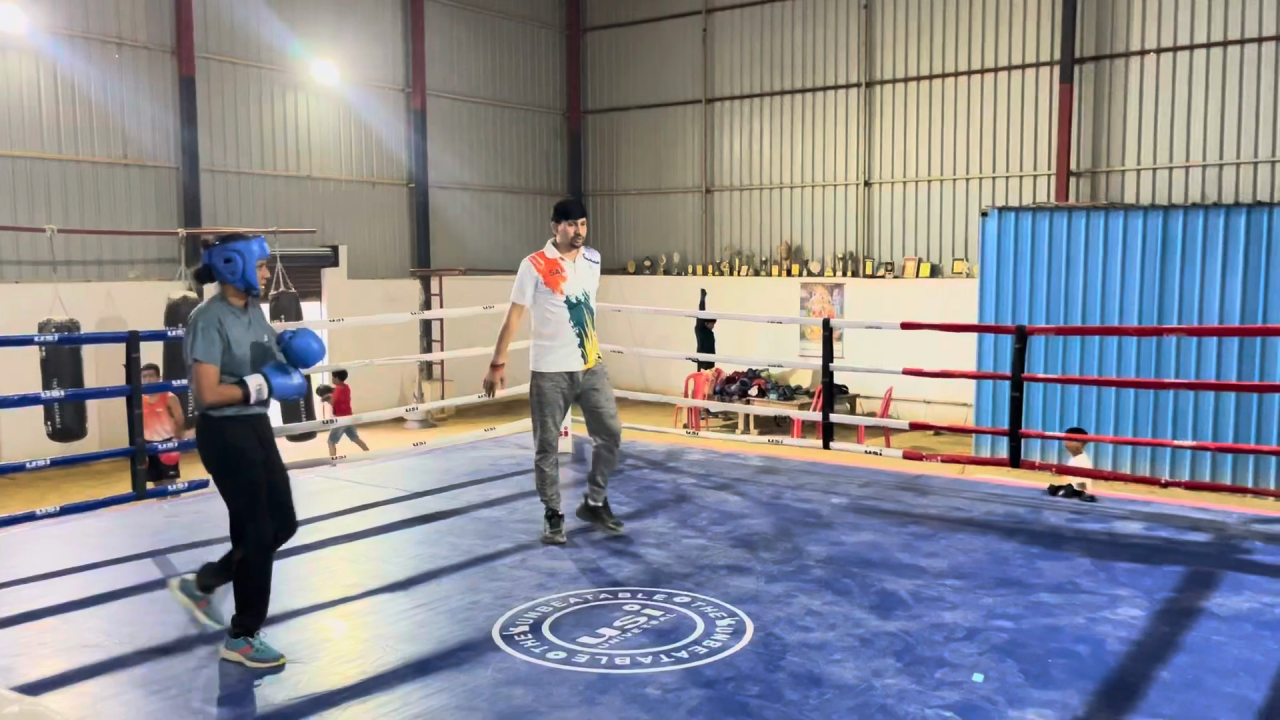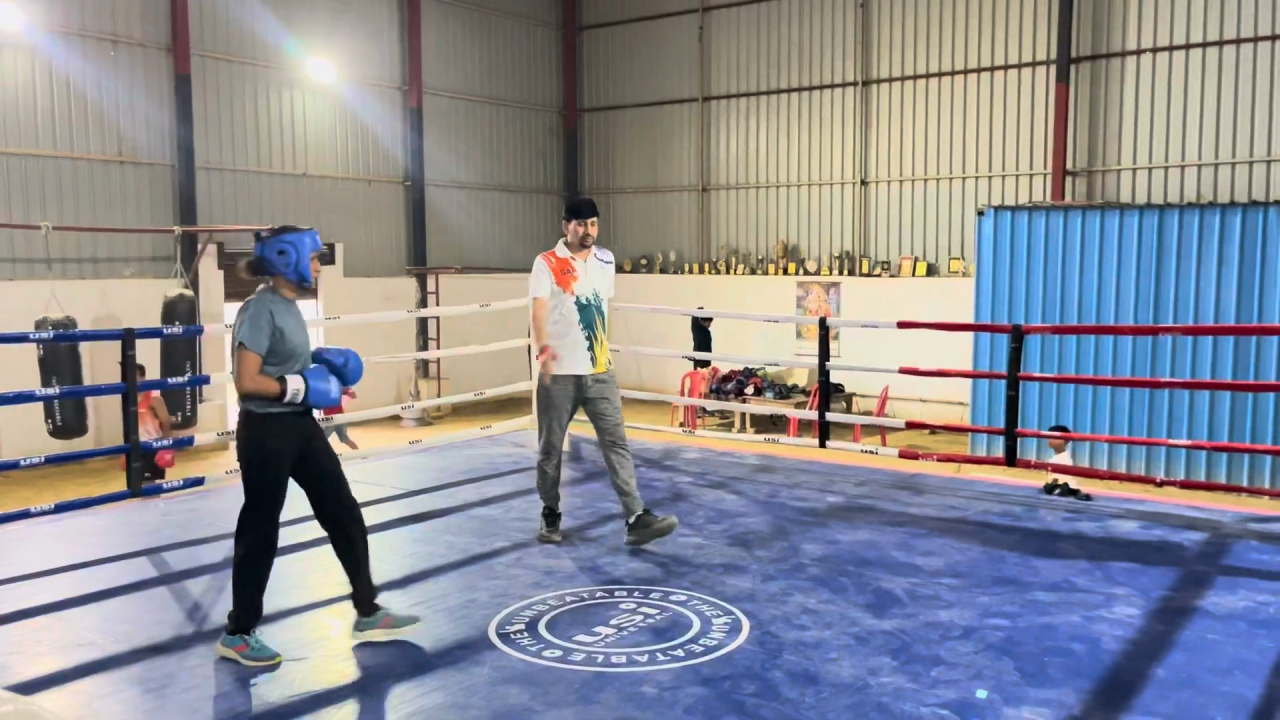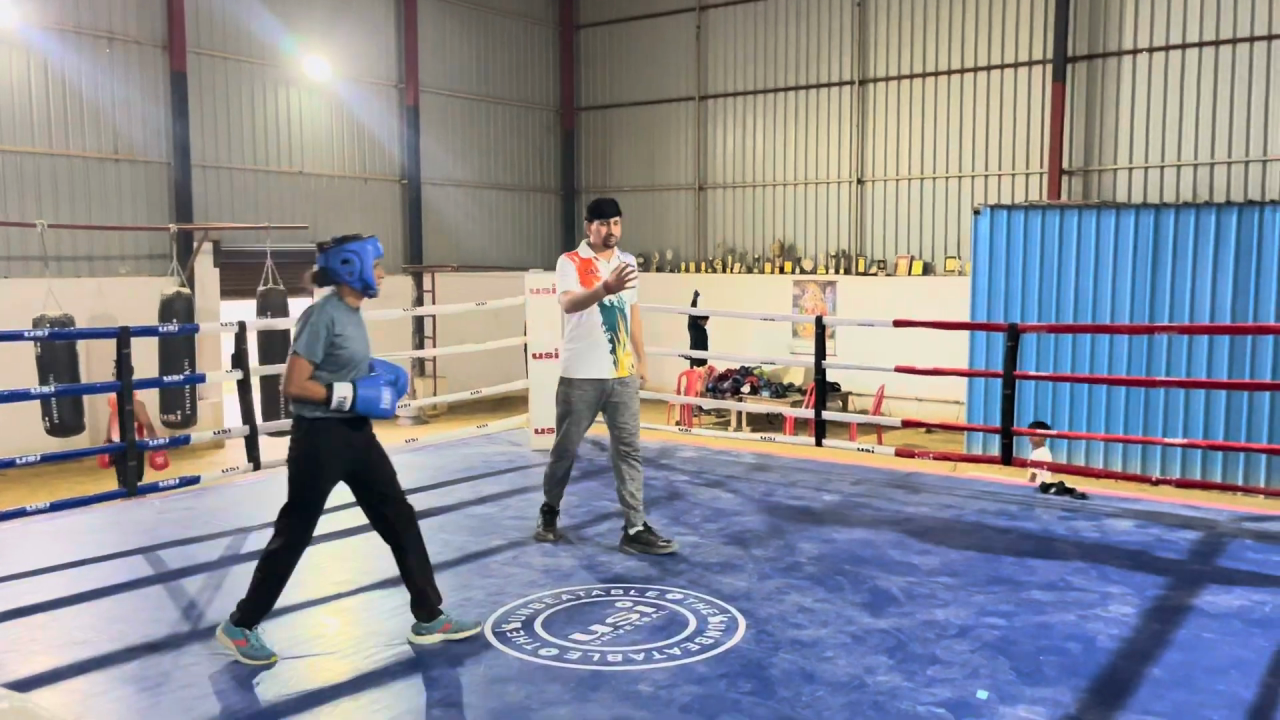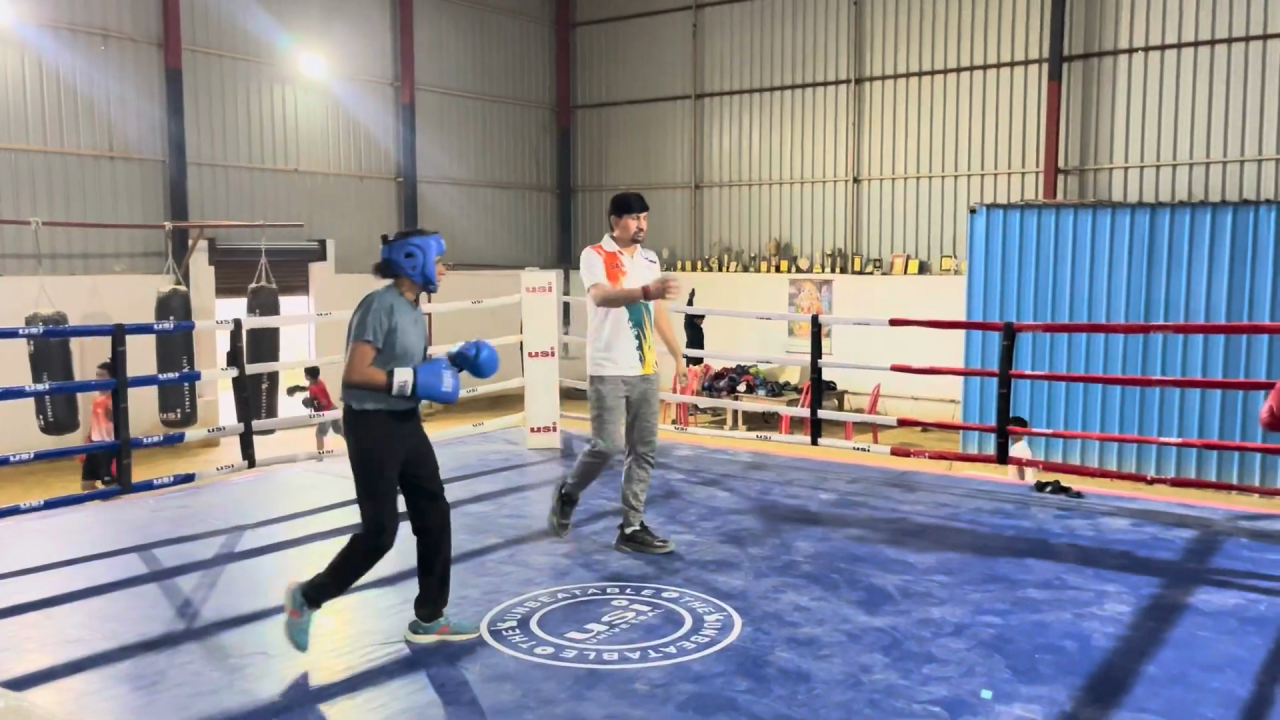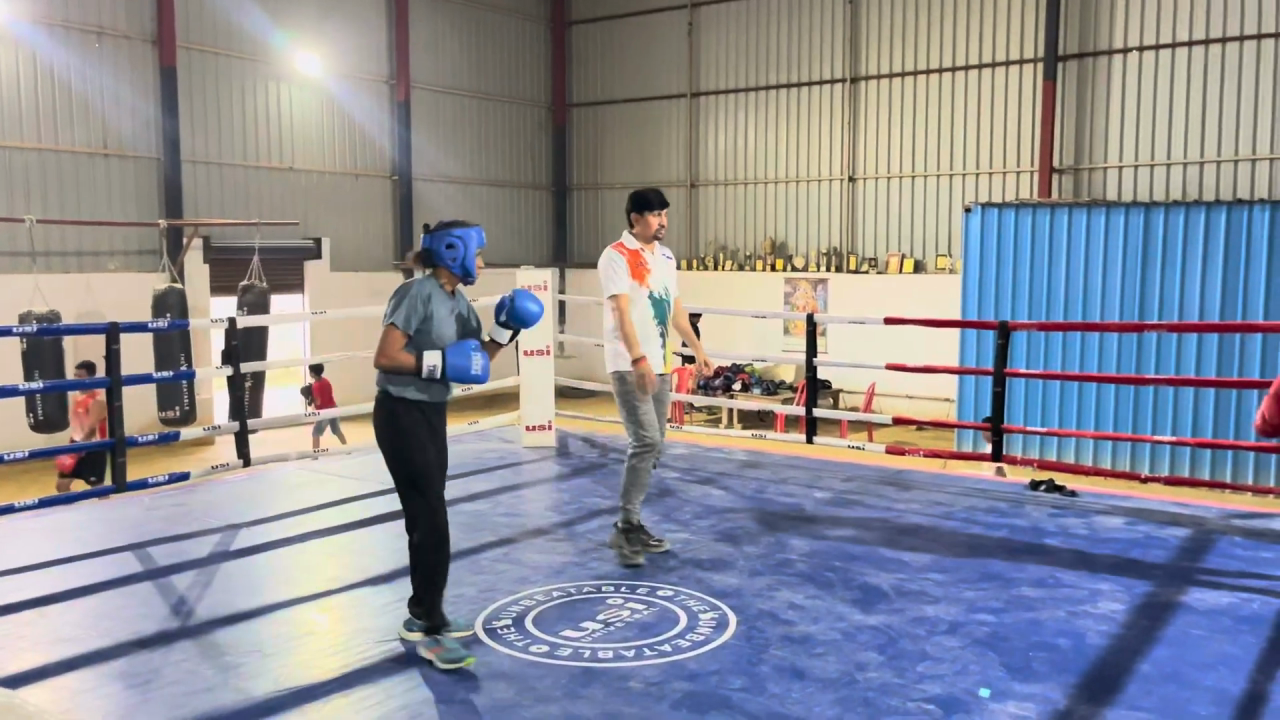
dt=0.2s
person 1, frame 1
left shoulder: (253, 312)
right shoulder: (208, 319)
left elbow: (276, 359)
right elbow: (207, 394)
left wrist: (292, 351)
right wrist: (263, 386)
left hip: (255, 428)
right hip: (224, 434)
left knee: (281, 523)
right knee: (257, 530)
left ankle: (201, 583)
right ankle: (241, 637)
person 1, frame 2
left shoulder: (289, 306)
right shoulder: (258, 310)
right elbow: (246, 382)
left wrist: (326, 364)
right wrist: (300, 387)
left hip: (300, 426)
right hip: (267, 431)
left knee: (345, 514)
right knee: (259, 530)
left ankle: (367, 612)
right ankle: (237, 634)
person 1, frame 3
left shoulder: (352, 315)
right shoulder: (322, 316)
right elbow: (294, 385)
left wrist: (373, 377)
right wrist: (352, 396)
left hip: (354, 434)
right hip: (318, 437)
left knee: (399, 519)
right knee: (295, 533)
left ankle: (428, 618)
right ankle: (240, 625)
person 1, frame 4
left shoulder: (414, 309)
right shoulder: (380, 305)
right elbow: (356, 374)
left wrist: (454, 364)
right wrist: (414, 381)
left hip: (405, 424)
right hip: (371, 427)
left knee: (433, 517)
right knee: (380, 530)
left ankle: (429, 617)
right ankle: (307, 596)
person 1, frame 5
left shoulder: (458, 302)
right shoulder: (415, 294)
left elbow: (477, 358)
right elbow: (385, 357)
left wrist: (506, 327)
right wrist: (441, 362)
left hip: (432, 414)
right hip: (400, 415)
left knee: (428, 516)
right knee: (429, 520)
left ankle: (422, 616)
right ankle: (432, 629)
person 2, frame 1
left shoulder: (593, 260)
right shoulder: (534, 265)
right elbow: (514, 316)
right wrist: (497, 363)
left hip: (590, 365)
right hip: (549, 369)
left knee: (610, 431)
right knee: (547, 445)
left ankle: (595, 502)
right ankle: (553, 514)
person 2, frame 2
left shoulder: (606, 261)
right shoulder: (546, 263)
right elbow: (539, 310)
right wrist: (544, 349)
left hip: (599, 370)
right hip: (559, 372)
left knee: (615, 441)
right knee: (551, 447)
left ankle: (637, 519)
right ankle: (551, 515)
person 2, frame 3
left shoulder: (628, 263)
right shoulder: (570, 263)
right elbow: (570, 304)
left wrist: (641, 359)
right wrist: (606, 288)
left hip: (622, 374)
right hip: (580, 375)
left knee: (629, 450)
right knee: (566, 448)
left ankle: (634, 529)
right ankle: (550, 510)
person 2, frame 4
left shoulder: (650, 260)
right shoulder: (594, 256)
right elbow: (601, 297)
left wrist: (678, 355)
right wrist: (643, 292)
left hip: (646, 371)
right hip: (607, 371)
left knee: (644, 450)
right knee: (607, 446)
left ankle: (632, 527)
right ankle: (567, 494)
person 2, frame 5
left shoulder: (665, 257)
right shoulder: (615, 256)
right elbow: (622, 312)
left wrist: (697, 348)
right wrist: (638, 359)
left hip: (661, 367)
right hip: (630, 367)
left knee: (651, 446)
right knee: (646, 442)
left ankle: (629, 524)
right ankle: (627, 524)
